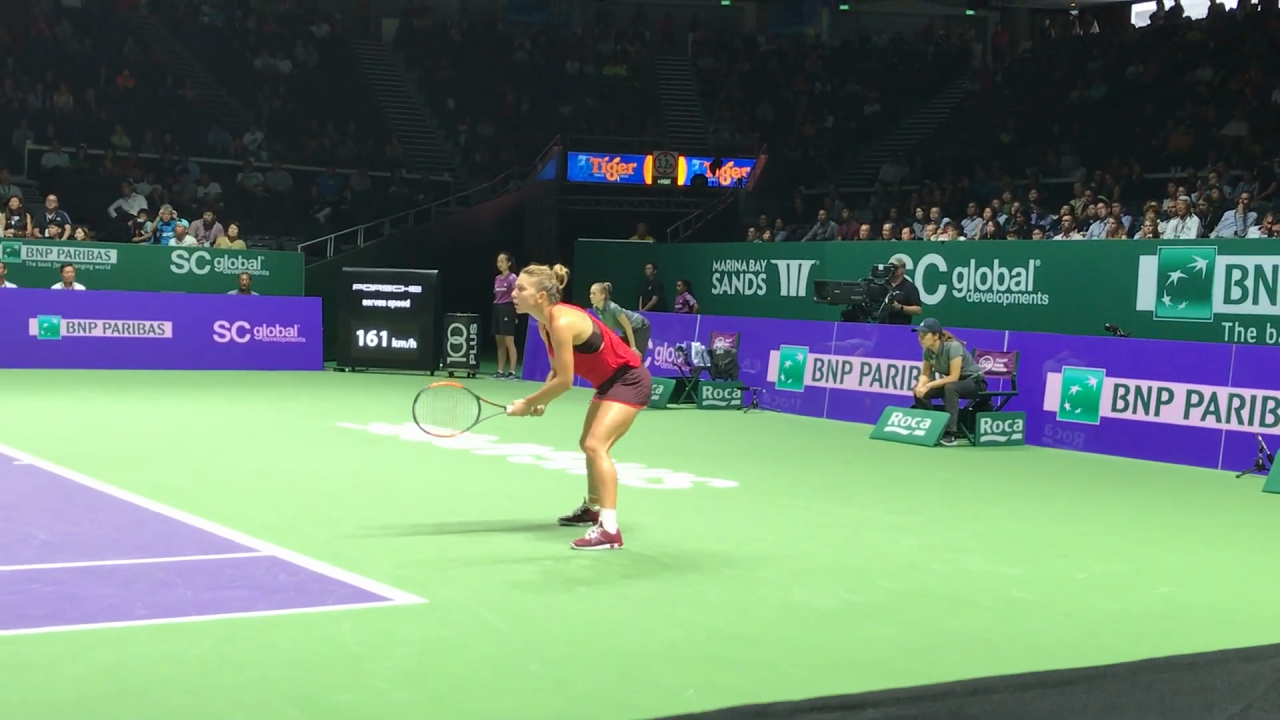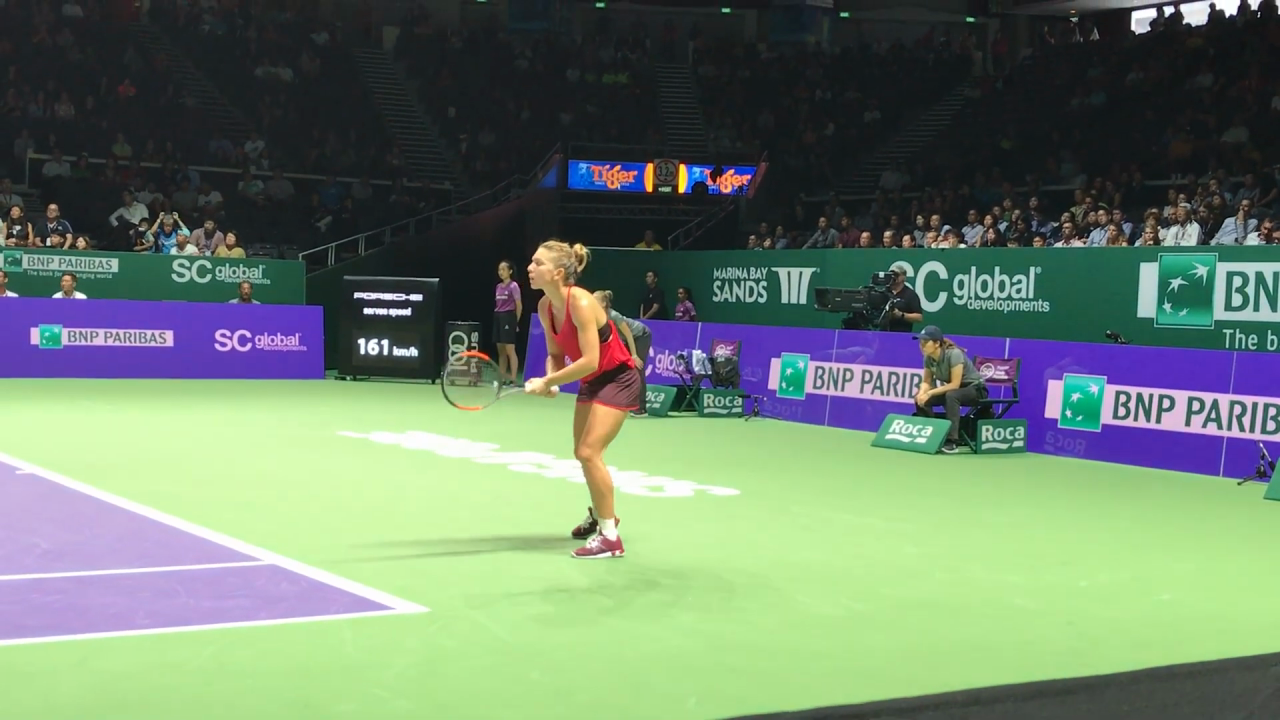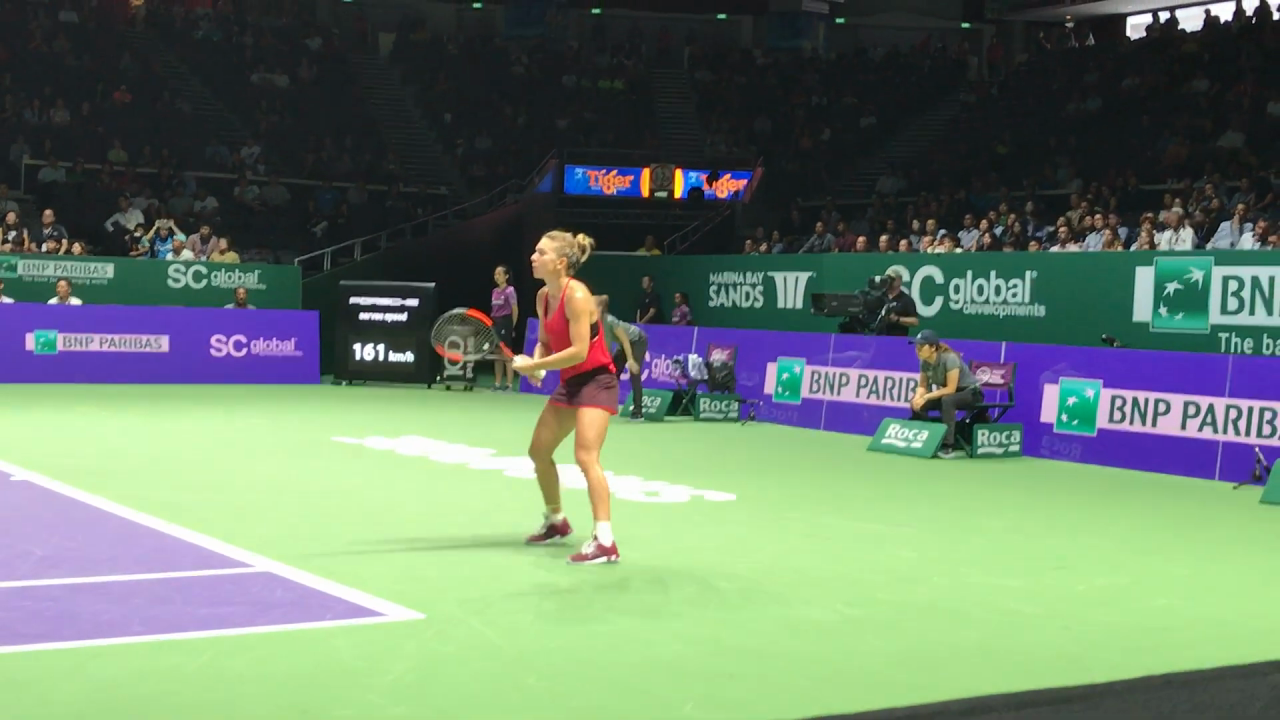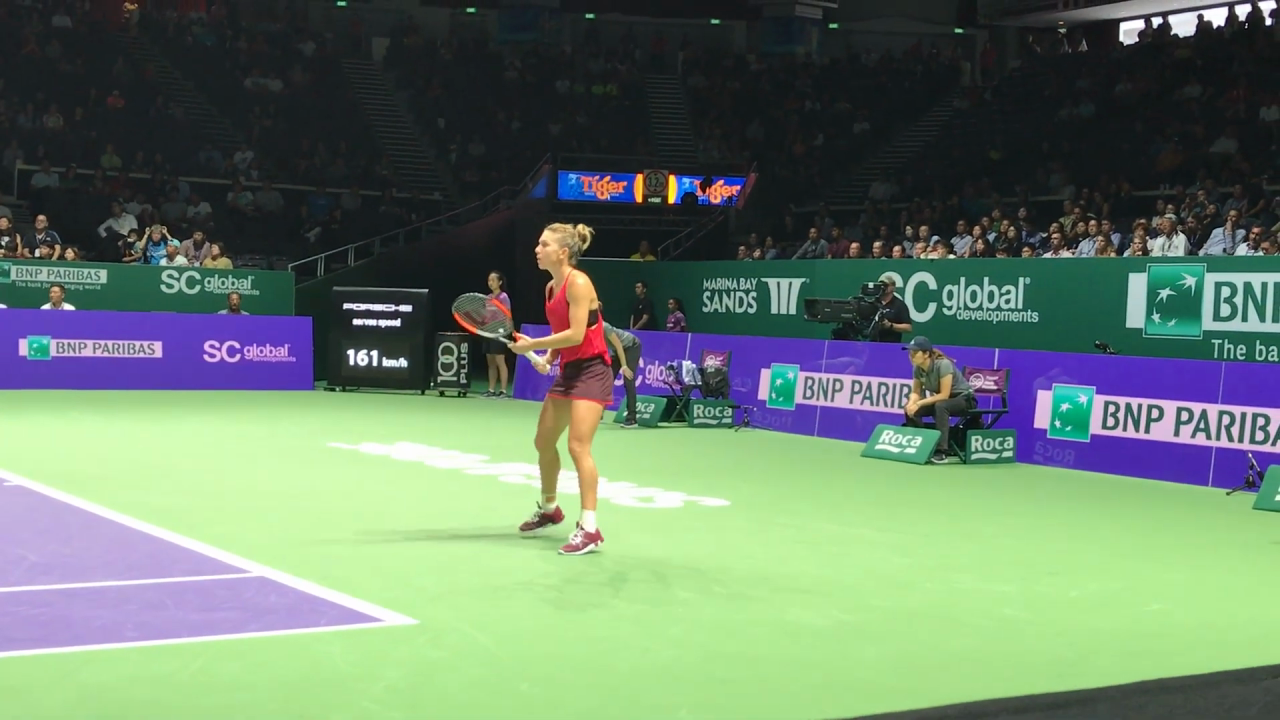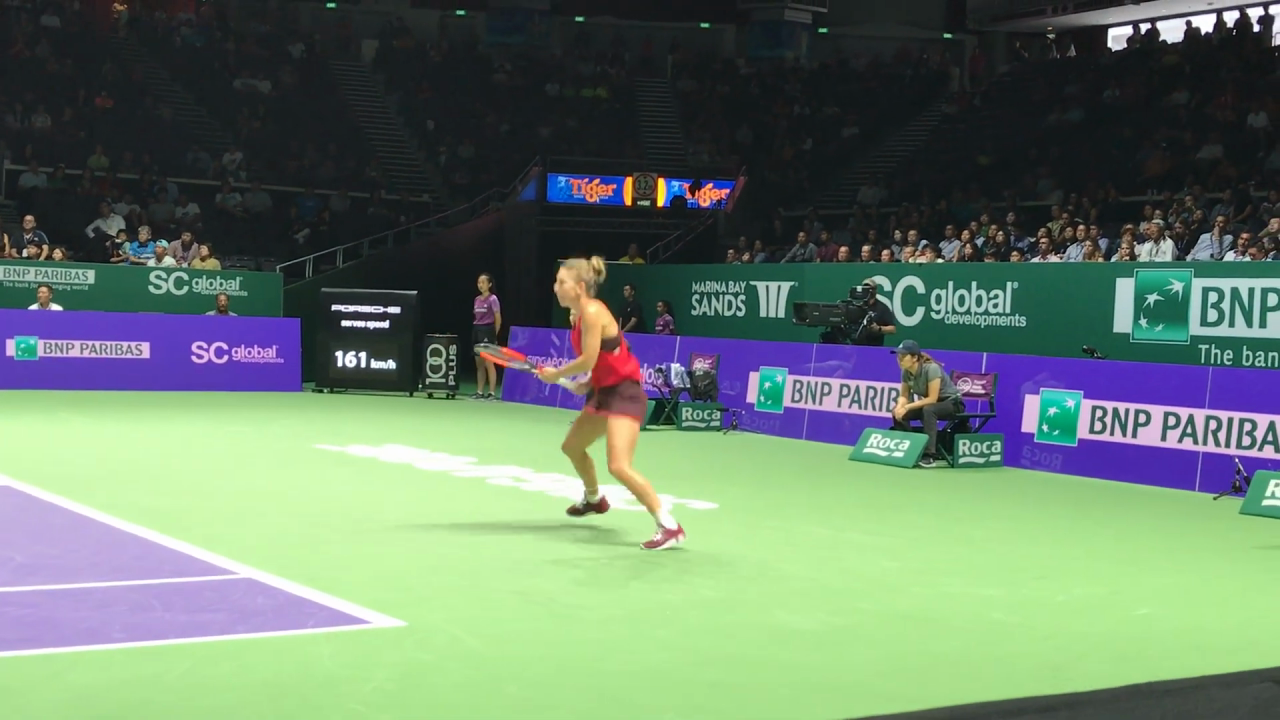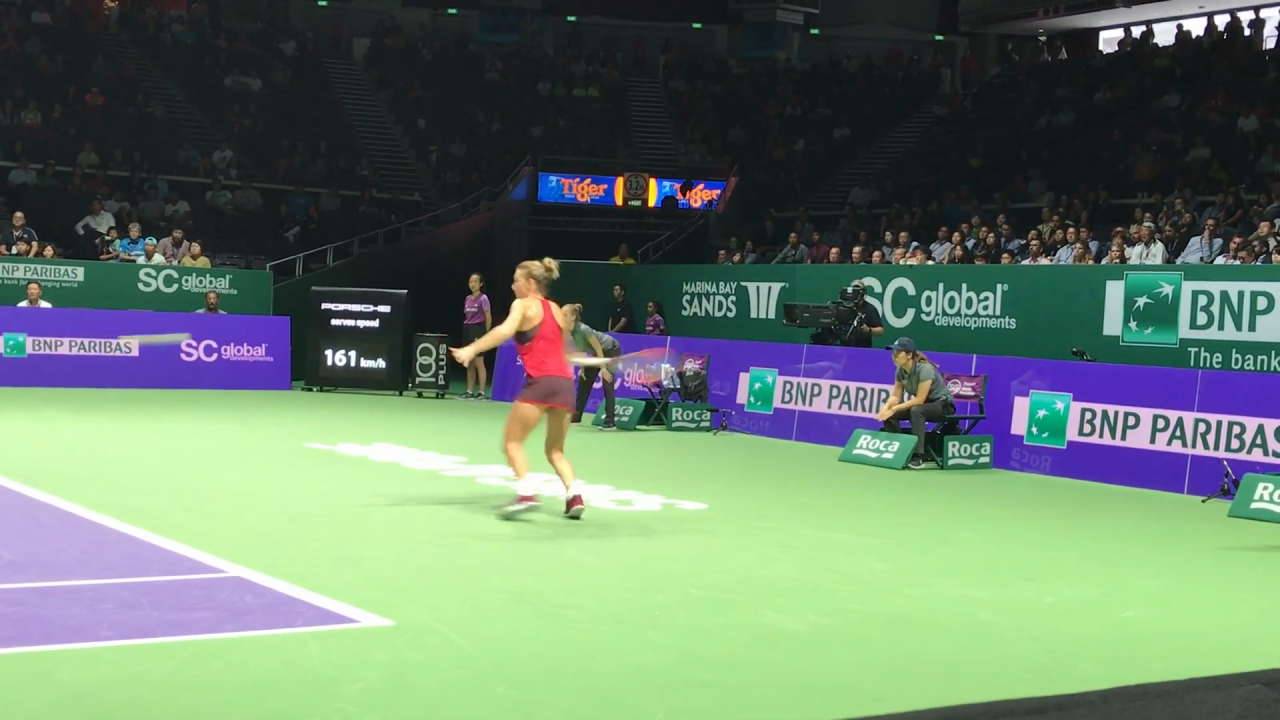
dt=0.5s
person 1, frame 1
left shoulder: (562, 322)
right shoulder: (545, 324)
left elbow: (565, 380)
right elbow: (558, 371)
left wrist: (528, 403)
right wrist: (540, 401)
left hip: (629, 380)
right hip: (610, 381)
left knee: (594, 445)
right knee: (590, 444)
left ankle: (609, 529)
right ankle: (592, 507)
person 1, frame 2
left shoulder: (581, 304)
right shoulder: (545, 307)
left elbow: (590, 361)
right elbow: (555, 354)
left wrist: (547, 382)
right wrist: (550, 380)
left hip: (617, 379)
right hip: (592, 382)
left knee: (588, 453)
right knee: (585, 452)
left ankle: (610, 538)
right ankle: (601, 516)
person 1, frame 3
left shoulder: (577, 295)
right shoulder: (543, 296)
left elbow: (579, 351)
left wrist: (535, 366)
right wrist: (535, 365)
left hip: (596, 382)
right hip: (568, 383)
left knee: (586, 458)
right knee: (538, 451)
left ankle: (604, 542)
right ankle: (556, 520)
person 1, frame 4
left shoulder: (578, 283)
right shoulder: (552, 287)
left elbow: (577, 335)
left wrist: (532, 345)
right wrist: (549, 357)
left hip: (590, 371)
right hip: (568, 372)
left knee: (578, 447)
right knee: (543, 442)
left ankle: (589, 529)
right ankle: (549, 508)
person 1, frame 5
left shoulder: (592, 313)
right shoulder: (581, 315)
left elbow: (589, 361)
left wrist: (556, 374)
right wrist: (587, 381)
left hip: (625, 395)
right hip: (605, 393)
left knee: (619, 467)
right knee: (571, 447)
left ankle: (669, 526)
right ankle: (594, 498)
person 1, frame 6
left shoulder: (522, 305)
right shoulder: (555, 311)
left elbow: (505, 331)
left wrist: (470, 350)
left hip: (540, 383)
right hip: (565, 385)
left knee: (511, 442)
right knee: (555, 450)
left ankle: (527, 494)
right ankle: (574, 495)
